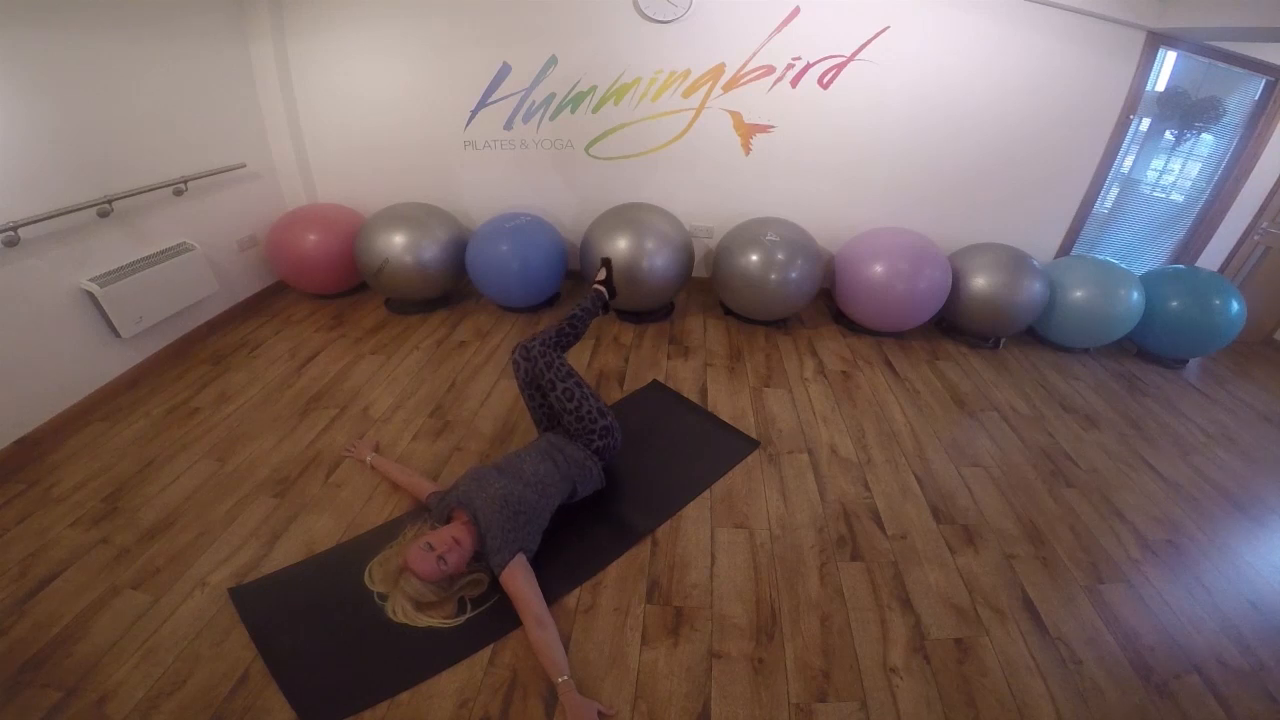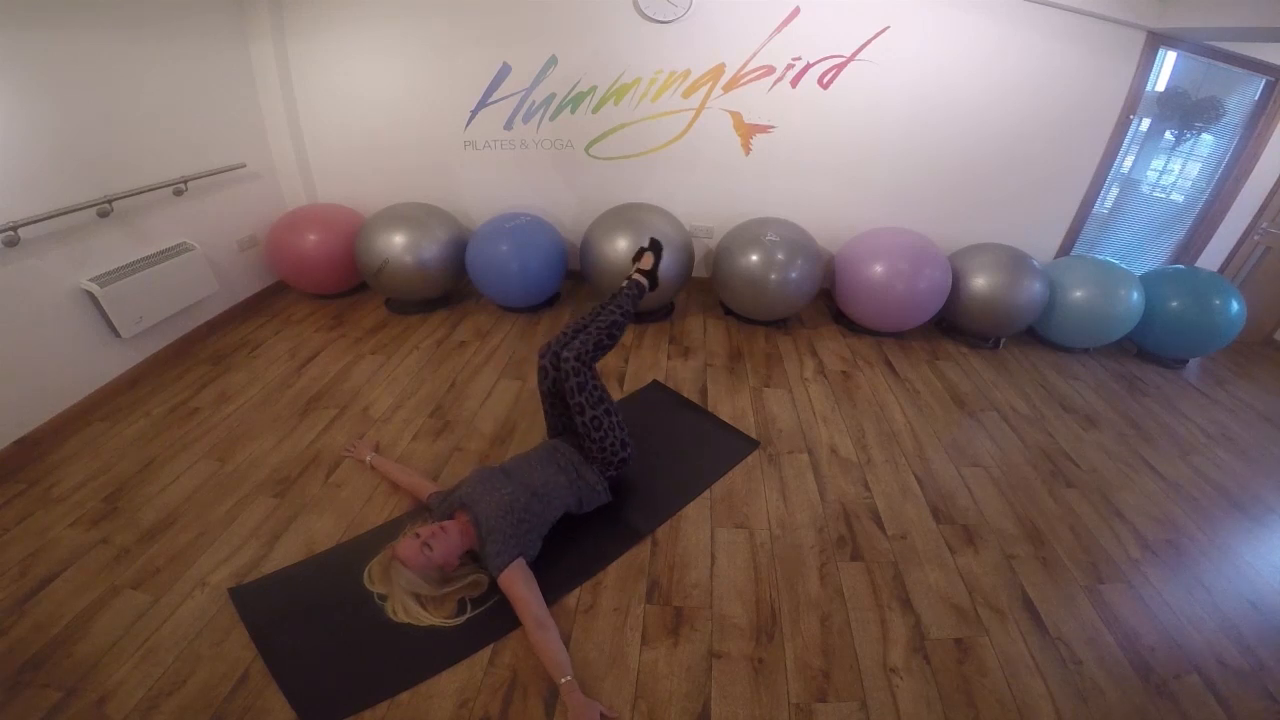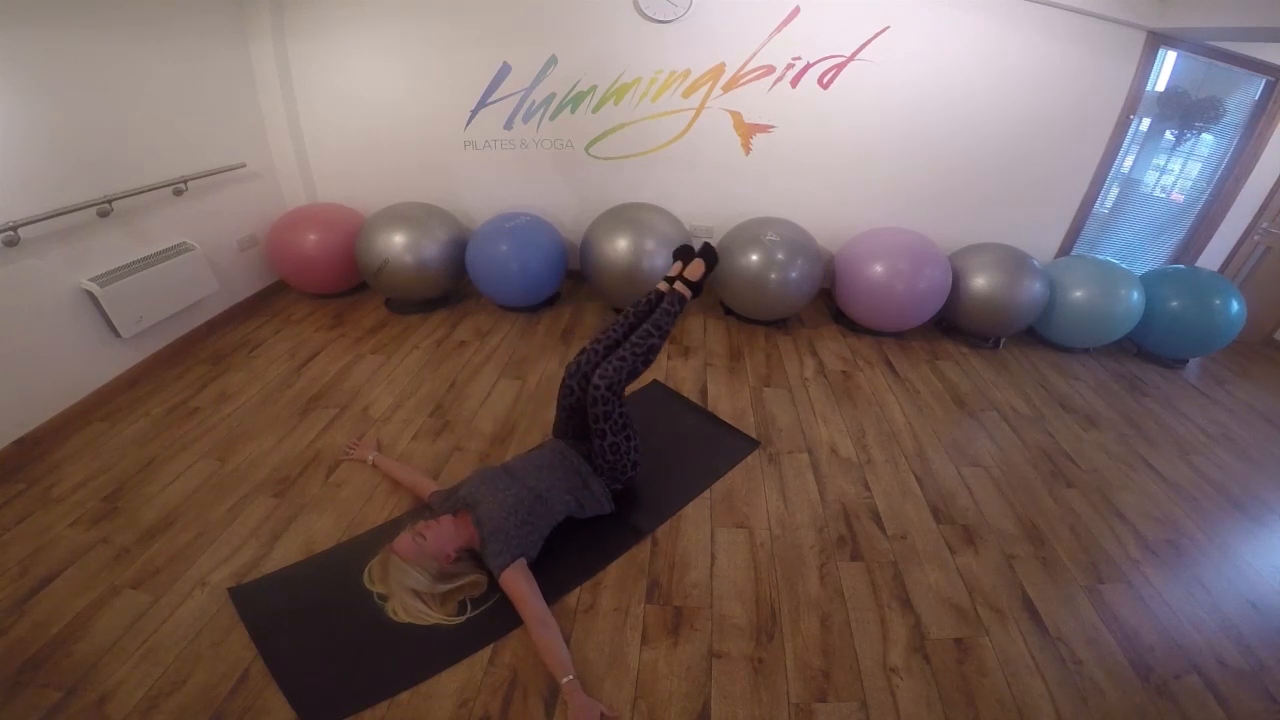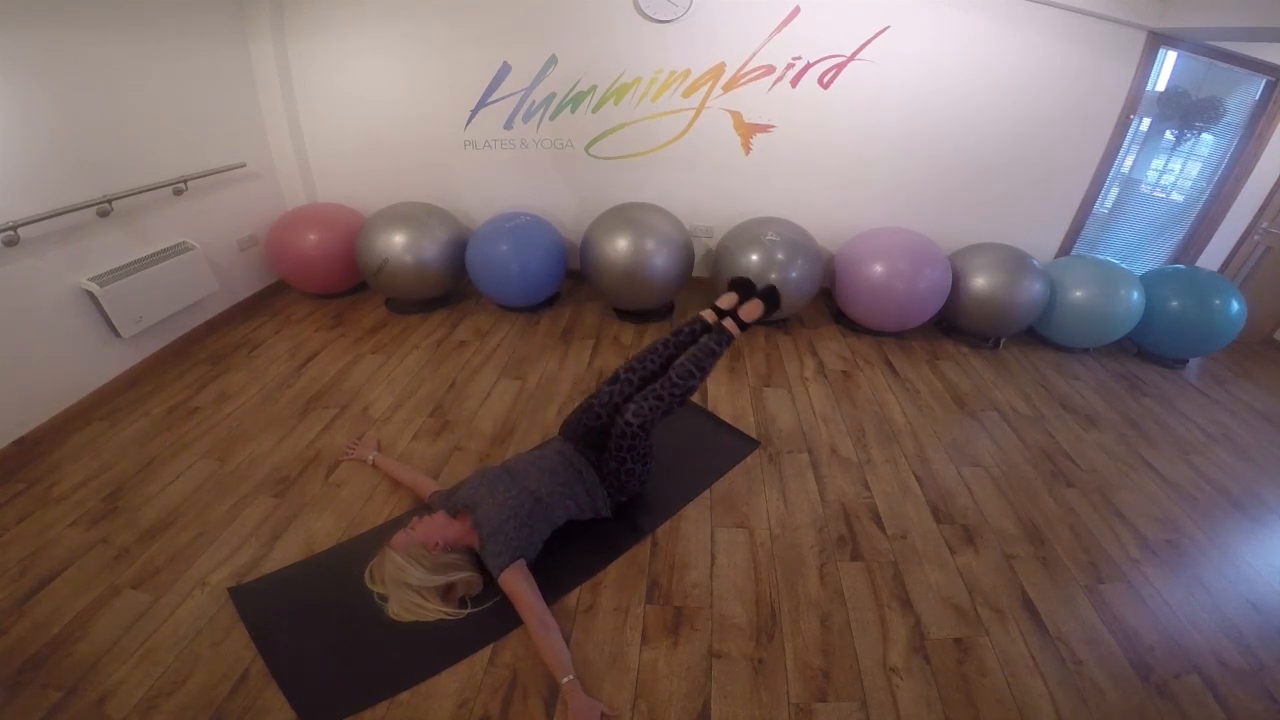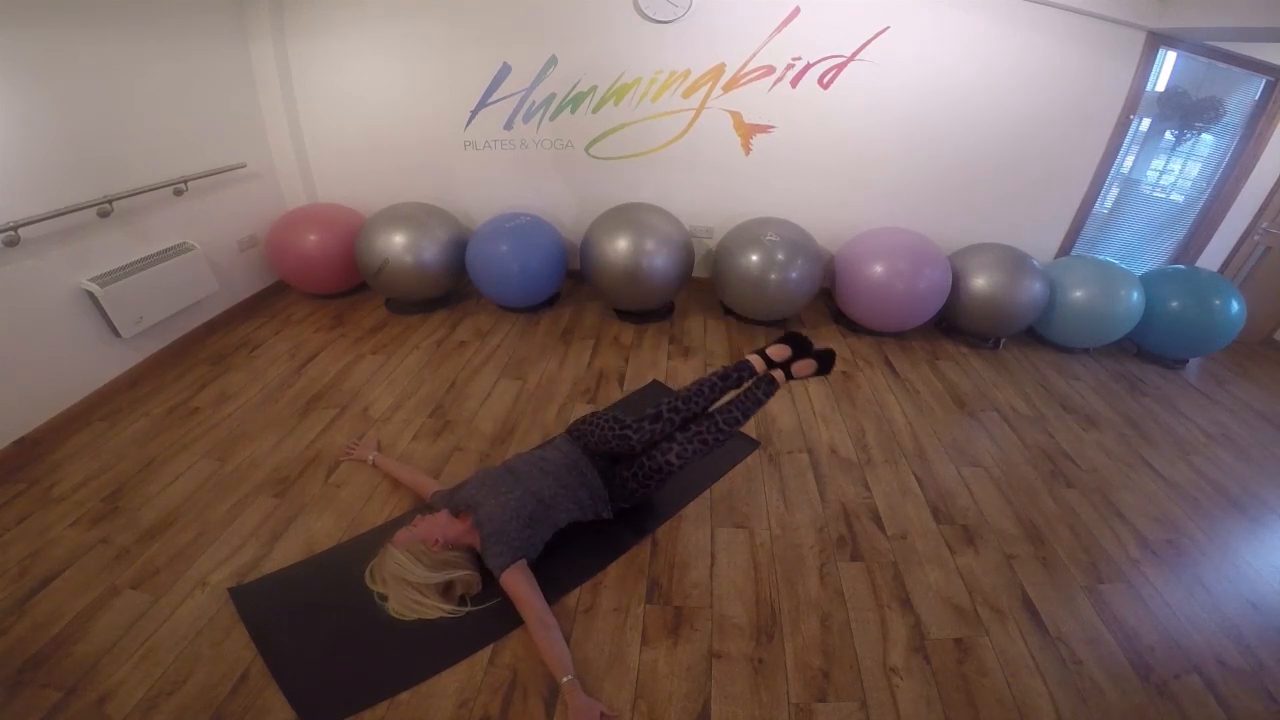
dt=0.7s
person 1, frame 1
left shoulder: (444, 510)
right shoulder: (497, 547)
left elbow: (413, 477)
right elbow: (537, 621)
left wrist: (369, 456)
left hip: (552, 445)
right hip: (586, 452)
left knee: (527, 352)
left ankle: (601, 294)
right ankle: (600, 293)
person 1, frame 2
left shoulder: (449, 508)
right shoulder: (496, 550)
left elbow: (414, 478)
right elbow: (538, 623)
left wrist: (371, 456)
left hip: (560, 450)
right hip: (595, 469)
left knee: (555, 356)
right knee: (570, 360)
left ankle: (636, 281)
right ankle: (638, 283)
person 1, frame 3
left shoulder: (448, 507)
right shoulder: (495, 548)
left elbow: (416, 478)
right elbow: (540, 621)
left wrist: (372, 455)
left hip: (563, 451)
right hip: (600, 476)
left knee: (582, 373)
right knee: (604, 381)
left ankle: (670, 287)
right ankle: (683, 292)
person 1, frame 4
left shoulder: (452, 505)
right shoulder: (495, 547)
left elbow: (419, 479)
right elbow: (539, 621)
left wrist: (373, 456)
left hip: (569, 450)
right hip: (605, 484)
left knee: (614, 397)
right knee: (635, 413)
left ankle: (717, 315)
right ankle: (731, 325)
person 1, frame 5
left shoulder: (457, 509)
right shoulder: (492, 546)
right elbow: (533, 612)
left hip: (580, 444)
right hip: (606, 491)
left knee: (647, 430)
right knee: (668, 453)
left ankle: (765, 364)
right ankle: (774, 375)
